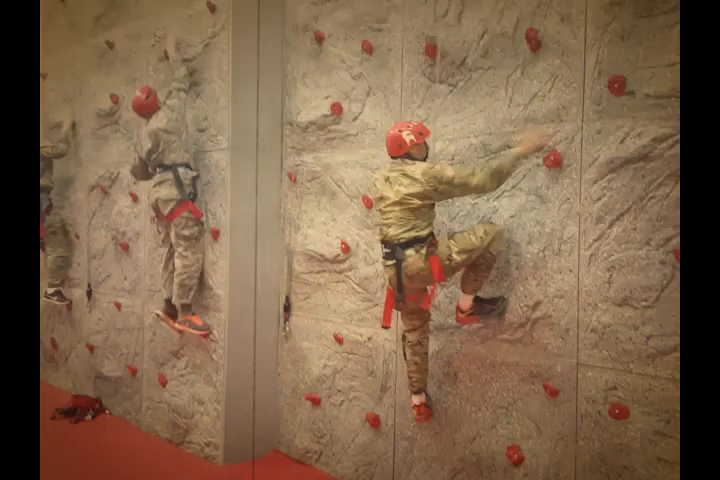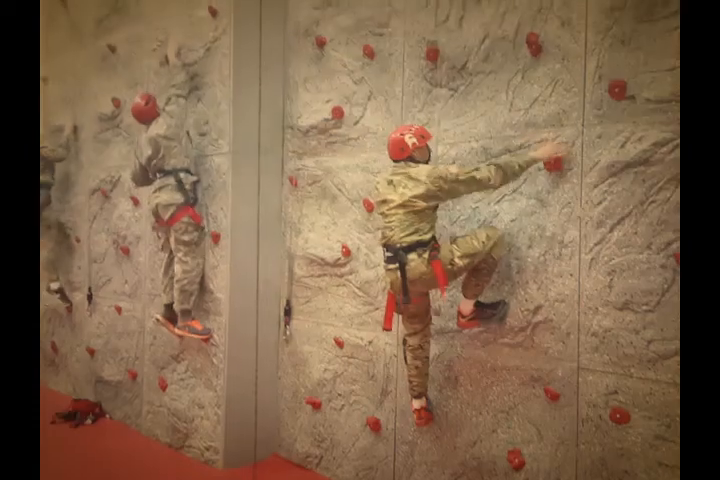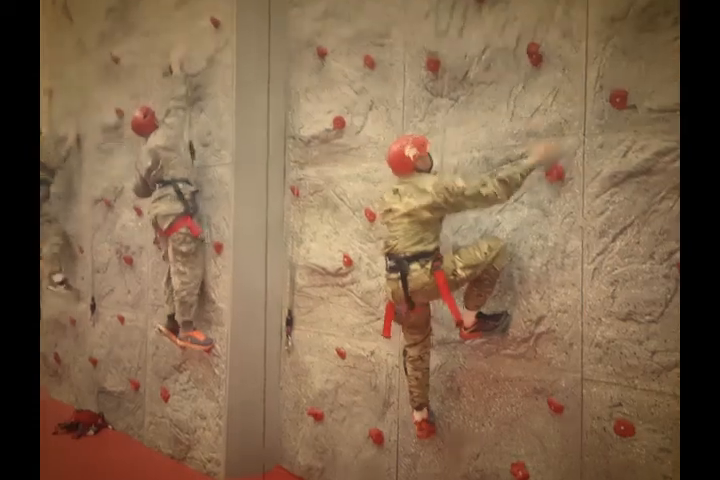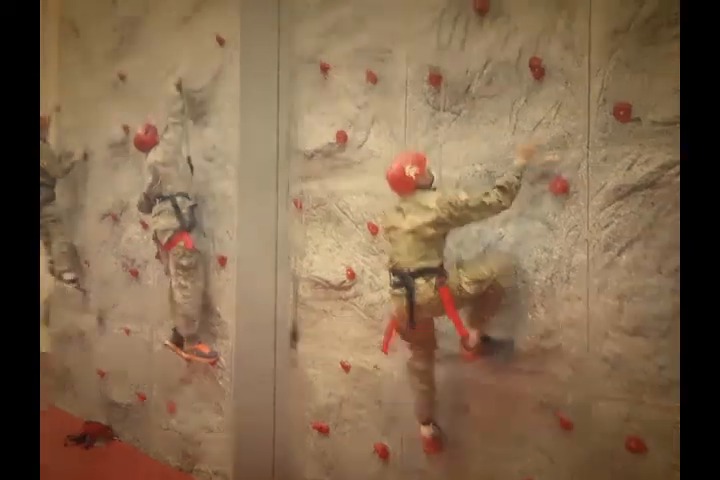
dt=0.1s
person 1, frame 1
left shoulder: (381, 180)
right shoulder: (424, 174)
right elbow: (480, 181)
right wrist: (520, 150)
left hip: (394, 268)
right hip: (421, 260)
left knee: (414, 332)
right knee: (491, 233)
left ankle: (418, 399)
right ankle: (468, 303)
person 1, frame 2
left shoulder: (384, 184)
right shoulder: (430, 176)
right elbow: (488, 176)
right wrist: (534, 156)
left hip: (396, 272)
right hip: (425, 264)
left knee: (415, 335)
right knee: (493, 238)
left ankle: (419, 404)
right ankle: (469, 309)
person 1, frame 3
left shoulder: (390, 196)
right shoulder: (435, 188)
right elbow: (493, 191)
right wrist: (533, 161)
left hip: (398, 283)
right hip: (428, 275)
left knee: (417, 346)
right knee: (495, 248)
left ankle: (421, 416)
right ankle: (470, 318)
person 1, frame 4
left shoulder: (394, 214)
right shoulder: (438, 204)
right elbow: (495, 199)
right wrist: (520, 163)
left hip: (403, 296)
right hip: (431, 291)
left knee: (421, 361)
right knee: (502, 266)
left ankle: (427, 430)
right ankle: (474, 337)
person 2, frame 1
left shoulder: (146, 133)
right shoulder: (169, 115)
left elbow: (137, 170)
right elbow: (179, 86)
right wrist: (173, 53)
left hip: (160, 192)
right hip: (177, 192)
left knee: (173, 251)
right knee: (189, 251)
left ankle: (170, 306)
right ankle: (184, 313)
person 2, frame 2
left shoulder: (146, 140)
right shoulder: (168, 122)
left elbow: (138, 177)
right elbow: (178, 92)
right wrist: (175, 59)
left hip: (160, 198)
right hip: (178, 197)
left knee: (174, 255)
right knee: (189, 256)
left ankle: (170, 310)
right ankle: (184, 318)
person 2, frame 3
left shoulder: (149, 147)
right shoulder: (169, 131)
left elbow: (140, 188)
right elbow: (179, 104)
right wrist: (178, 71)
left hip: (160, 208)
right hip: (177, 206)
left knee: (176, 266)
right knee: (188, 268)
left ankle: (173, 321)
right ankle: (185, 328)
person 2, frame 4
left shoulder: (152, 162)
right shoulder: (166, 149)
left elbow: (144, 205)
right elbow: (176, 122)
right wrist: (176, 91)
left hip: (161, 224)
right hip: (176, 223)
left knee: (178, 280)
right knee: (189, 281)
left ankle: (178, 336)
right ankle: (190, 341)
person 3, frame 1
right shoulder: (41, 148)
right elbow: (61, 149)
right wrist: (66, 127)
left hip: (43, 203)
right hip: (43, 205)
right knee: (59, 248)
right ankle: (52, 290)
person 3, frame 2
right shoulder: (42, 148)
right elbow: (60, 154)
right wrist: (67, 132)
left hip: (43, 195)
right hip: (42, 195)
right knee: (49, 244)
right ankle: (54, 285)
person 3, frame 3
right shoulder: (43, 144)
right elbow: (56, 160)
left wrist: (66, 138)
right wrist: (70, 142)
left hip: (42, 193)
right hip: (41, 194)
left knee: (48, 232)
right knee: (53, 235)
right ankle: (57, 278)
person 3, frame 4
left shoulder: (44, 146)
right shoulder: (43, 148)
left elbow: (55, 160)
right elbow: (58, 171)
right wrist: (75, 158)
left hip: (44, 196)
right hip: (44, 196)
left knee: (48, 232)
right knee: (59, 233)
left ankle: (54, 264)
right ankle: (68, 274)
